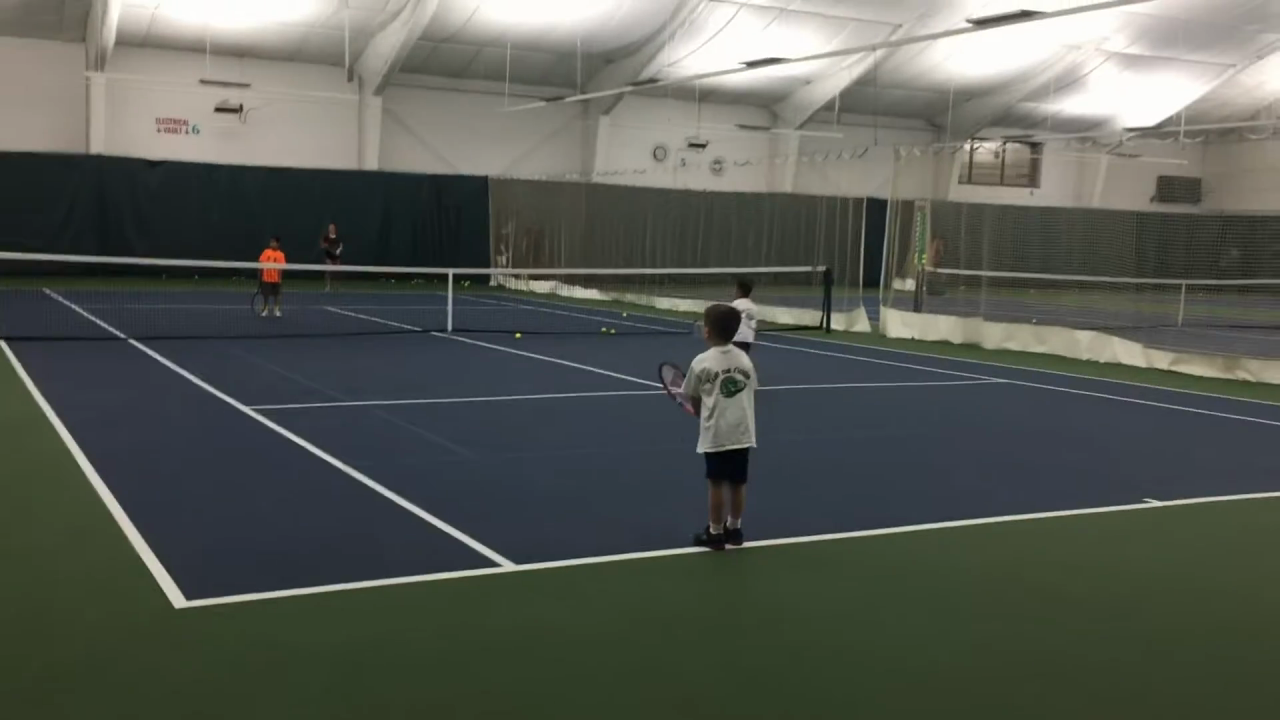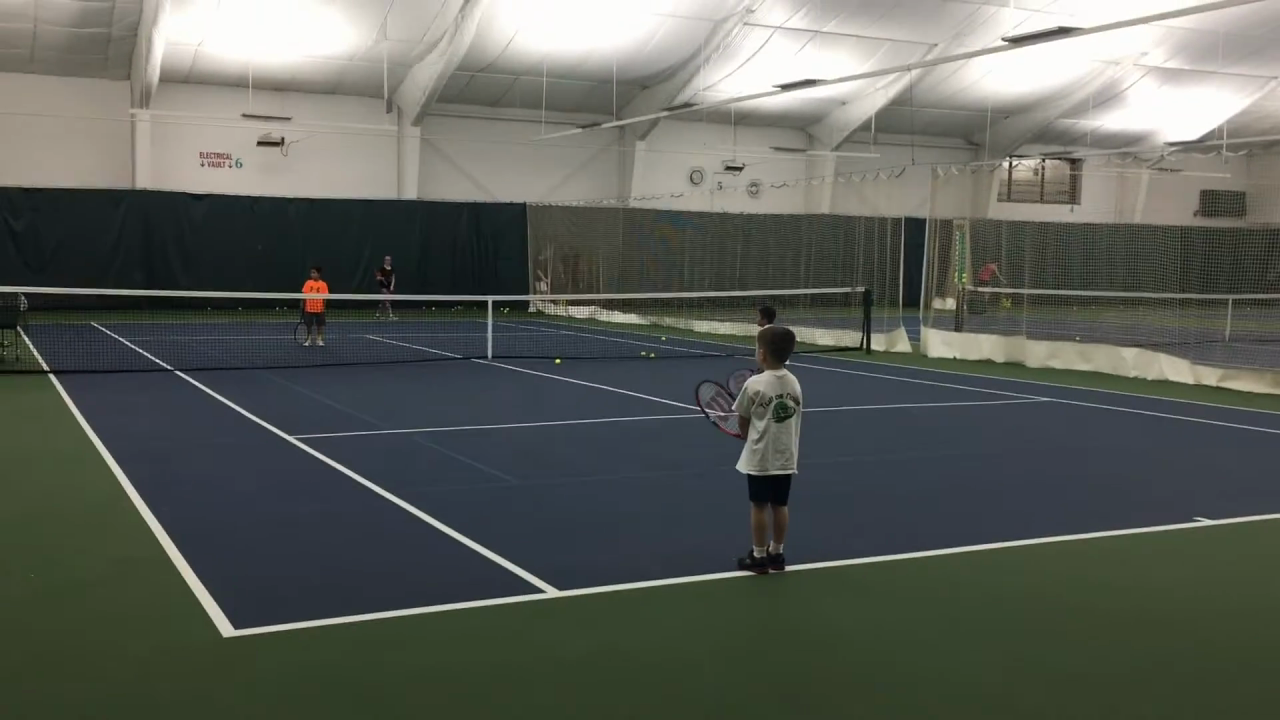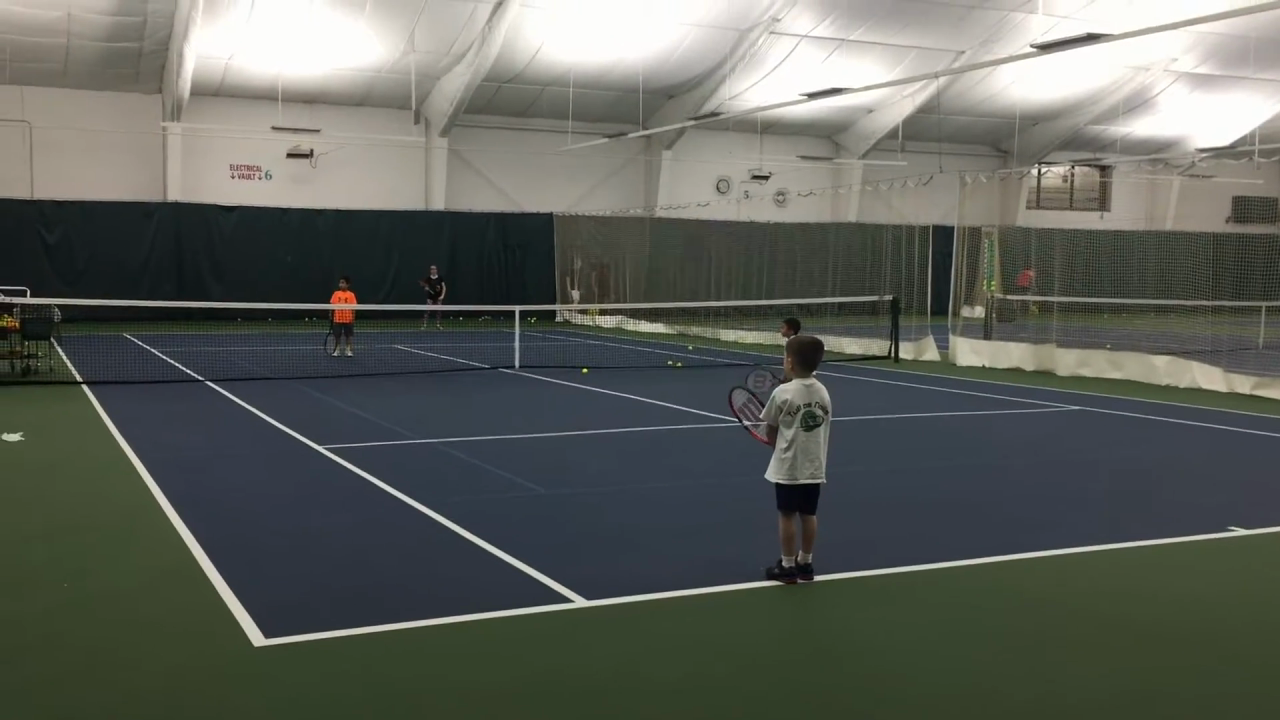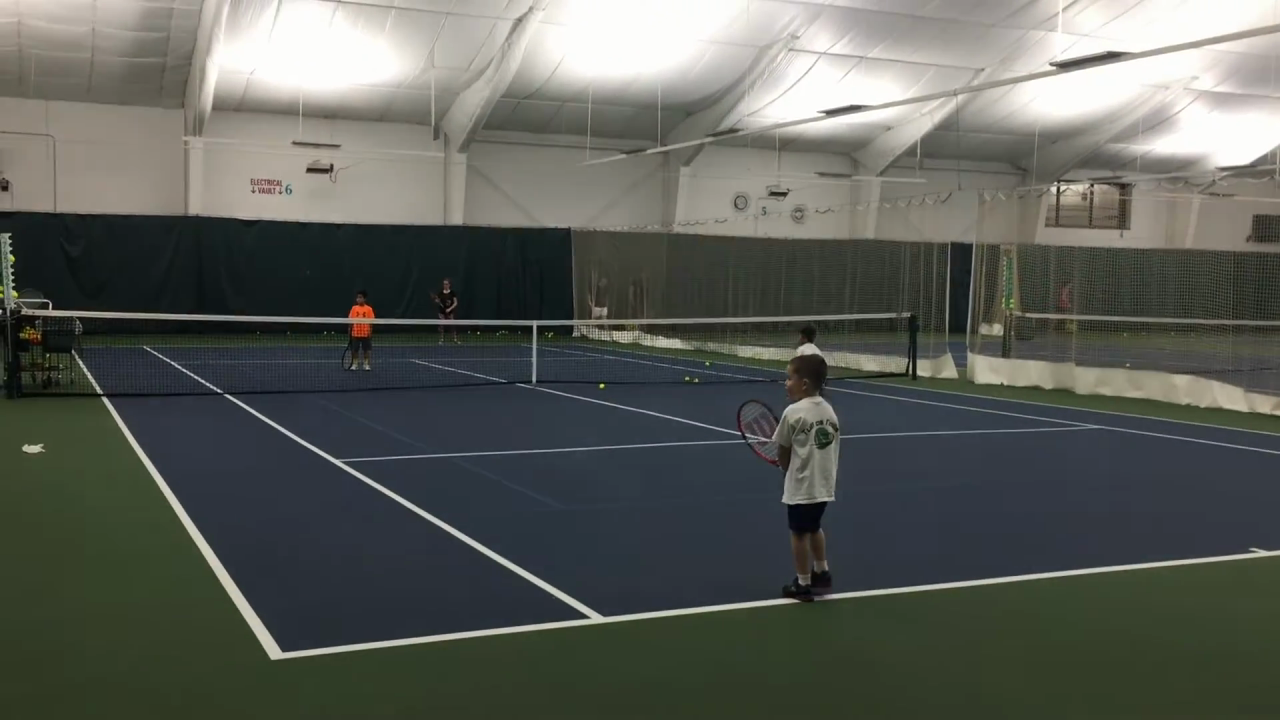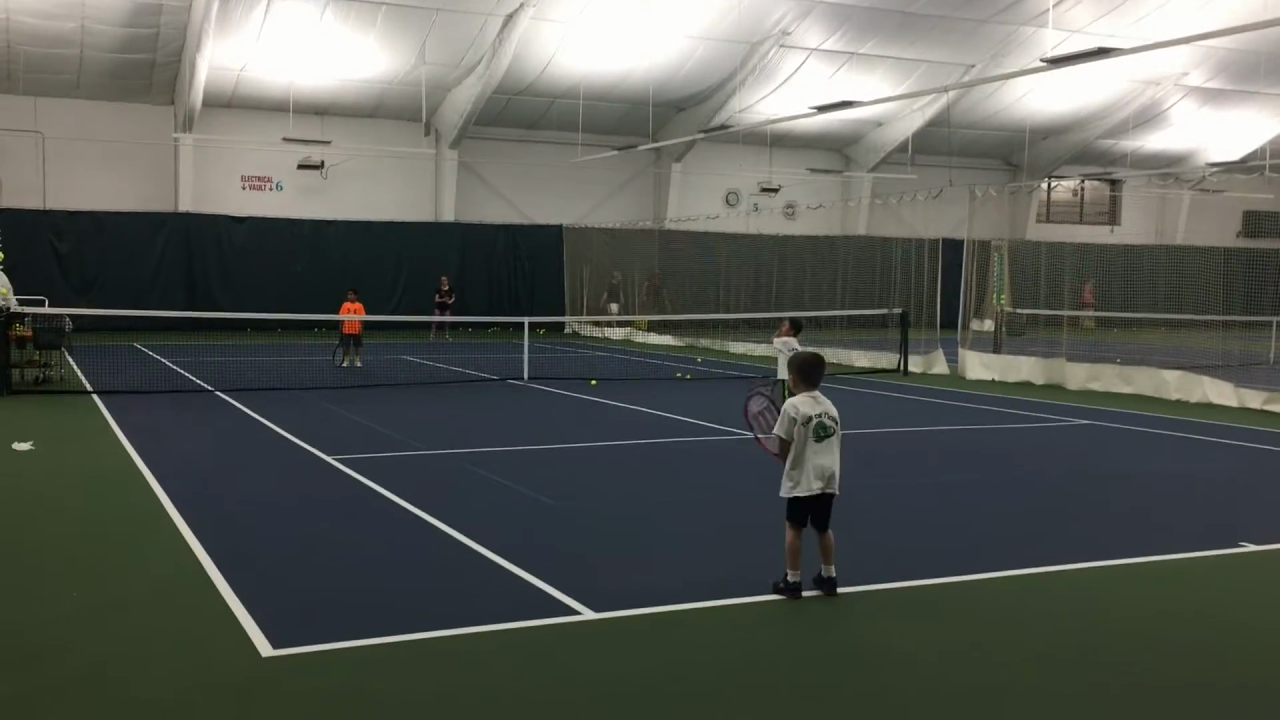
dt=1s
person 1, frame 1
left shoulder: (701, 362)
right shoulder: (744, 359)
left elbow: (694, 399)
right elbow: (750, 391)
left wrist: (703, 417)
left hip: (716, 434)
right hip: (742, 433)
left knee: (717, 483)
right knee: (737, 483)
left ankle: (715, 533)
right ankle: (734, 528)
person 1, frame 2
left shoulder: (755, 384)
right shoulder: (794, 383)
left elbow: (743, 420)
right elbow: (792, 417)
left wrist: (749, 438)
left hip: (760, 457)
right hip: (785, 457)
left knee: (759, 506)
right knee: (780, 505)
left ankle: (759, 557)
right ankle: (776, 553)
person 1, frame 3
left shoulder: (783, 393)
right shoulder: (823, 392)
left elbow: (771, 431)
right elbow: (821, 427)
left wrist: (778, 446)
right wrist: (809, 451)
left hip: (788, 467)
right hip: (814, 467)
left knee: (787, 515)
right knee: (808, 515)
left ankle: (788, 566)
right ankle: (805, 563)
person 1, frame 4
left shoulder: (793, 412)
right shoulder: (829, 410)
left elbow: (784, 452)
right elbow: (829, 446)
left wrist: (787, 470)
left hip: (802, 485)
right hip: (824, 484)
left knee: (799, 533)
right knee: (814, 528)
left ankle: (803, 585)
right ankle: (821, 572)
person 1, frame 5
left shoulder: (792, 406)
right shoulder: (830, 407)
left elbow: (784, 446)
right elbow: (833, 442)
left wrist: (787, 463)
left hip: (801, 481)
right hip: (828, 480)
left knee: (794, 528)
right knee: (823, 528)
left ankle: (792, 581)
right ankle: (828, 576)
